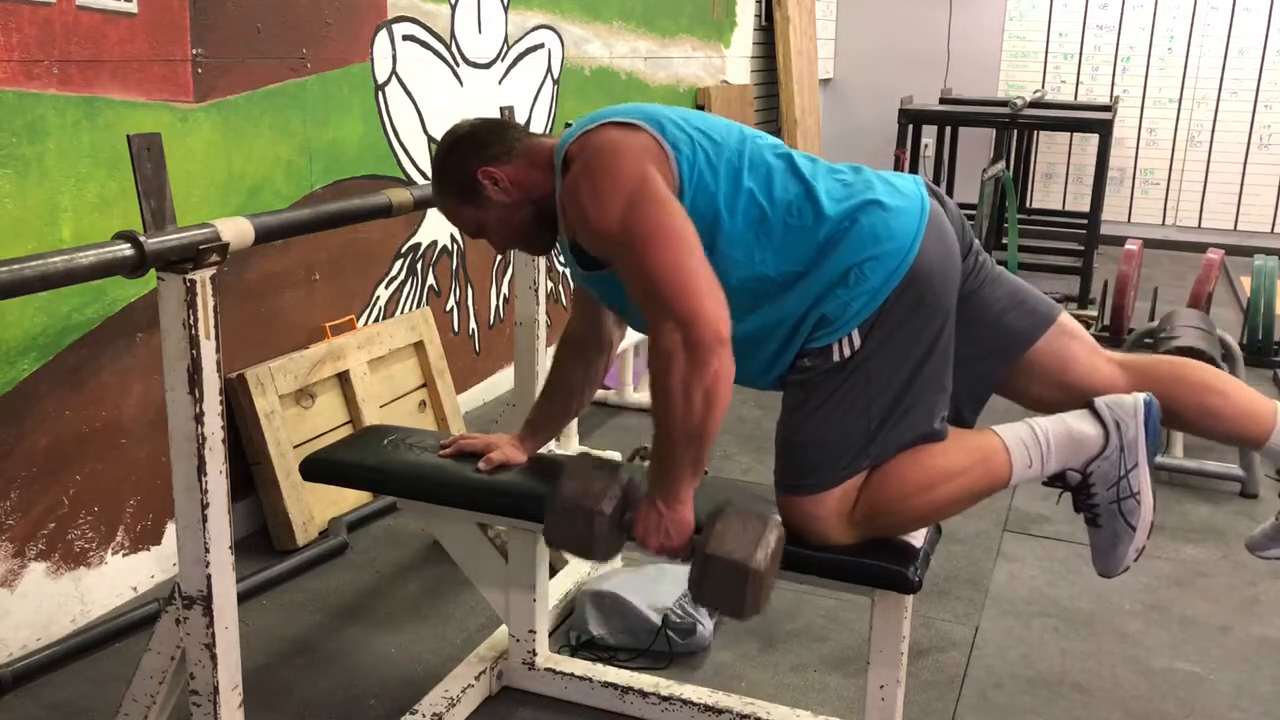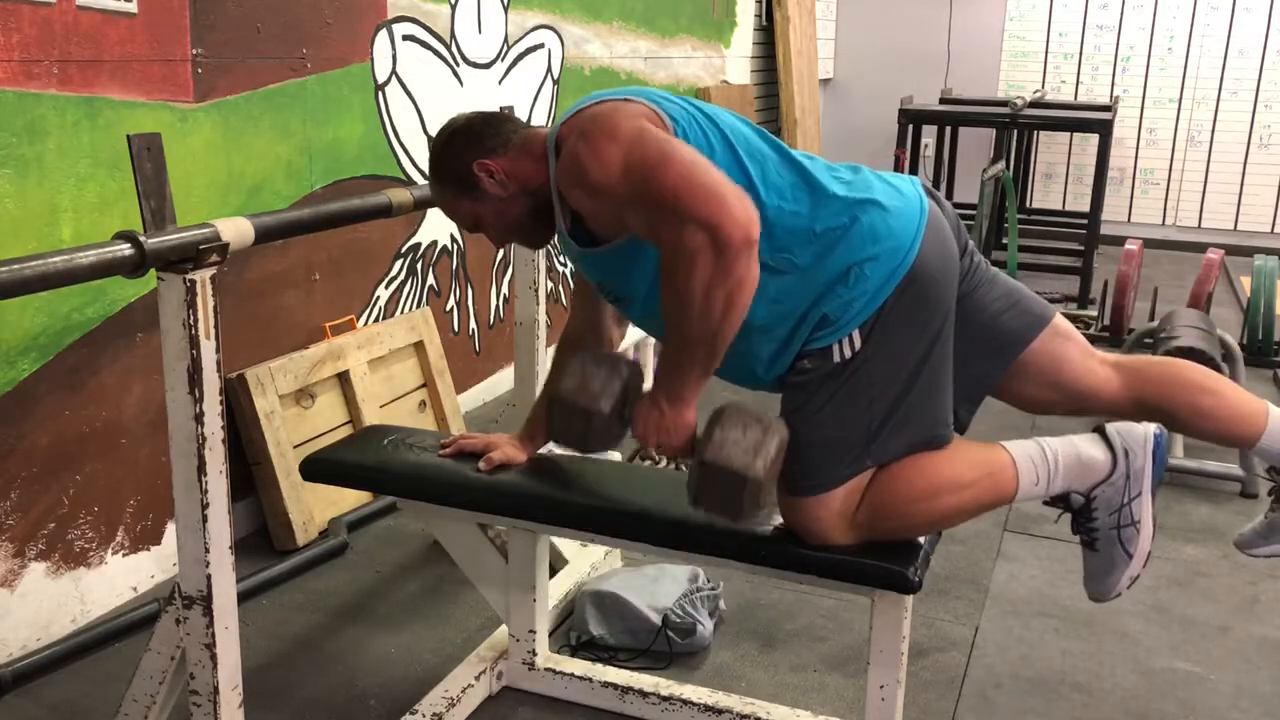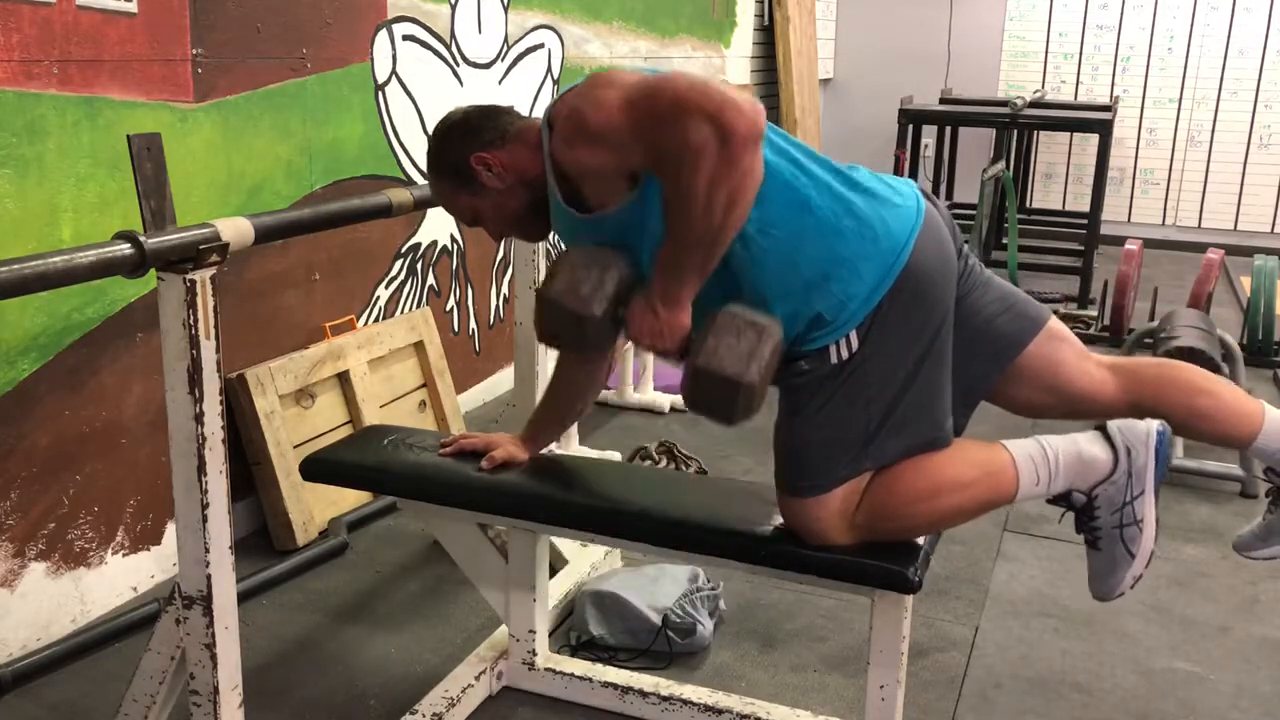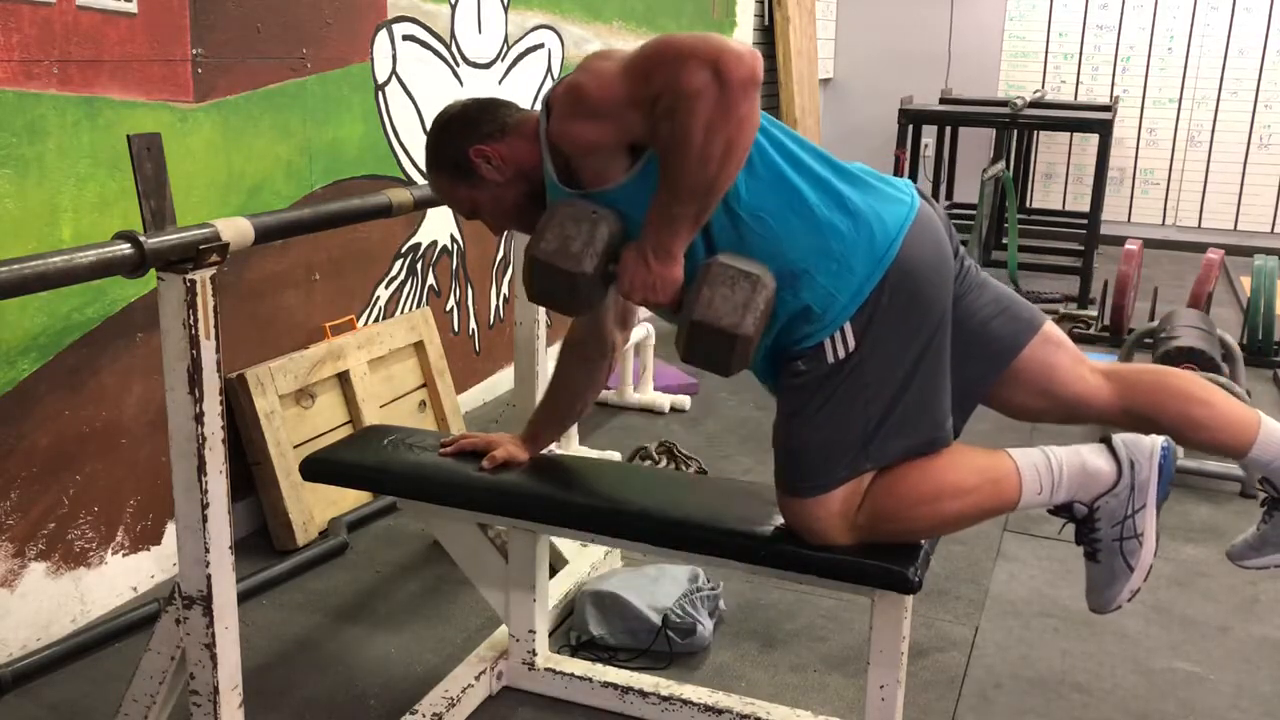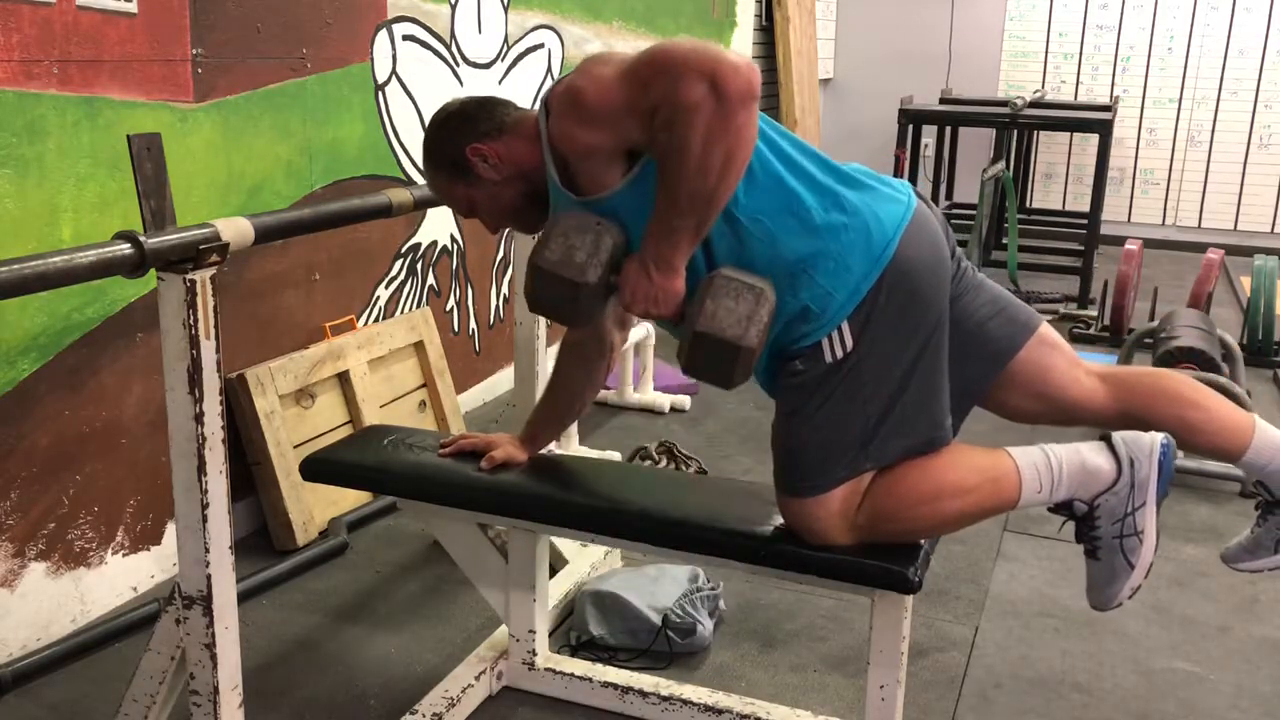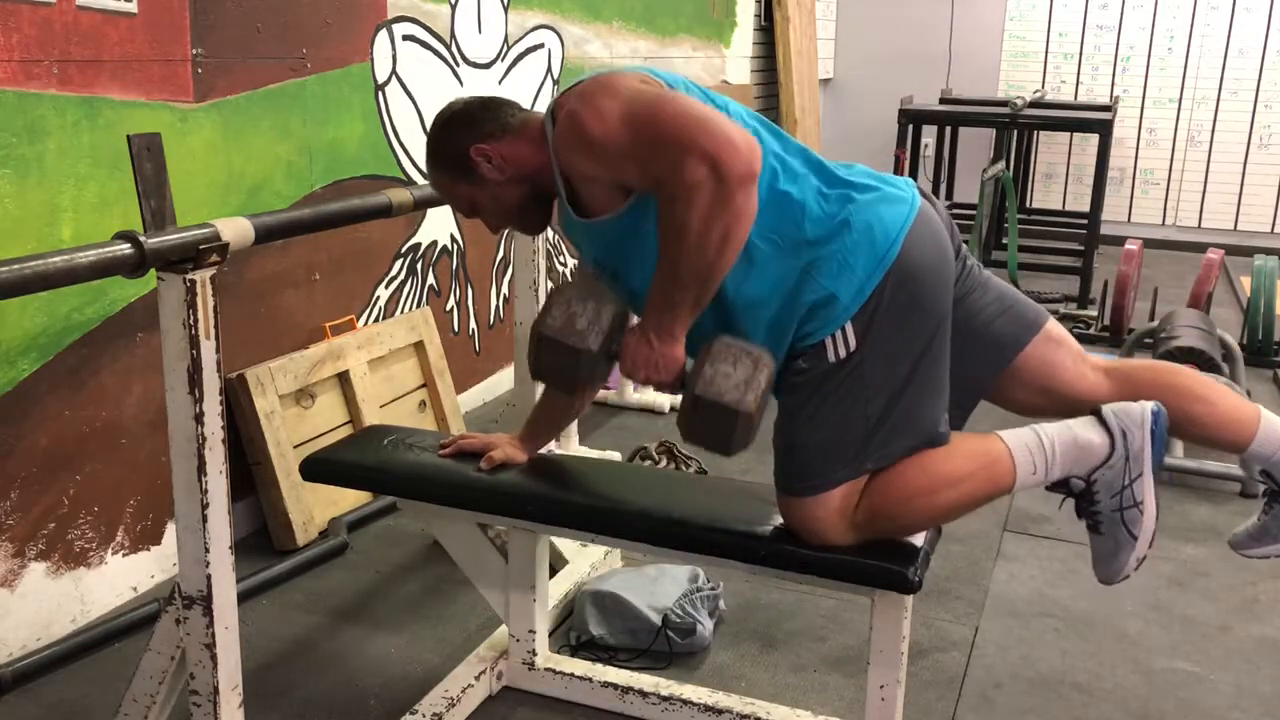
dt=0.2s
person 1, frame 1
left shoulder: (600, 180)
right shoulder: (592, 202)
left elbow: (699, 336)
right elbow: (590, 335)
left wrist: (671, 494)
right wrist: (527, 440)
left hip: (870, 277)
right hip: (909, 234)
left knee: (822, 515)
right knee: (1105, 375)
left ankle: (1077, 443)
person 1, frame 2
left shoulder: (591, 151)
right shoulder: (584, 202)
left elbow: (727, 232)
right elbow: (590, 338)
left wrist: (678, 394)
right wrist: (526, 441)
left hip: (867, 278)
right hip: (905, 238)
left knee: (823, 515)
right knee: (1098, 379)
left ankle: (1084, 469)
person 1, frame 3
left shoulder: (583, 128)
right shoulder: (583, 200)
left elbow: (730, 124)
left wrist: (672, 291)
right wrist: (528, 440)
left hip: (864, 280)
right hip: (903, 242)
left knee: (824, 516)
right knee: (1094, 380)
left ankle: (1085, 467)
person 1, frame 4
left shoulder: (581, 112)
right shoulder: (584, 193)
left elbow: (727, 70)
right elbow: (597, 333)
left wrist: (663, 245)
right wrist: (530, 440)
left hip: (856, 280)
right hip: (897, 243)
left knee: (826, 516)
right knee: (1092, 387)
left ankle: (1091, 477)
person 1, frame 5
left shoulder: (582, 110)
right shoulder: (581, 192)
left elbow: (727, 83)
right elbow: (596, 329)
left wrist: (665, 258)
right wrist: (527, 440)
left hip: (854, 280)
right hip: (893, 246)
left knee: (826, 515)
right knee: (1087, 392)
left ankle: (1090, 474)
person 1, frame 6
left shoulder: (590, 121)
right shoulder: (582, 197)
left elbow: (726, 164)
left wrist: (667, 329)
right wrist: (527, 438)
left hip: (858, 277)
right hip: (899, 241)
left knee: (824, 516)
right knee: (1088, 381)
left ankle: (1084, 453)
